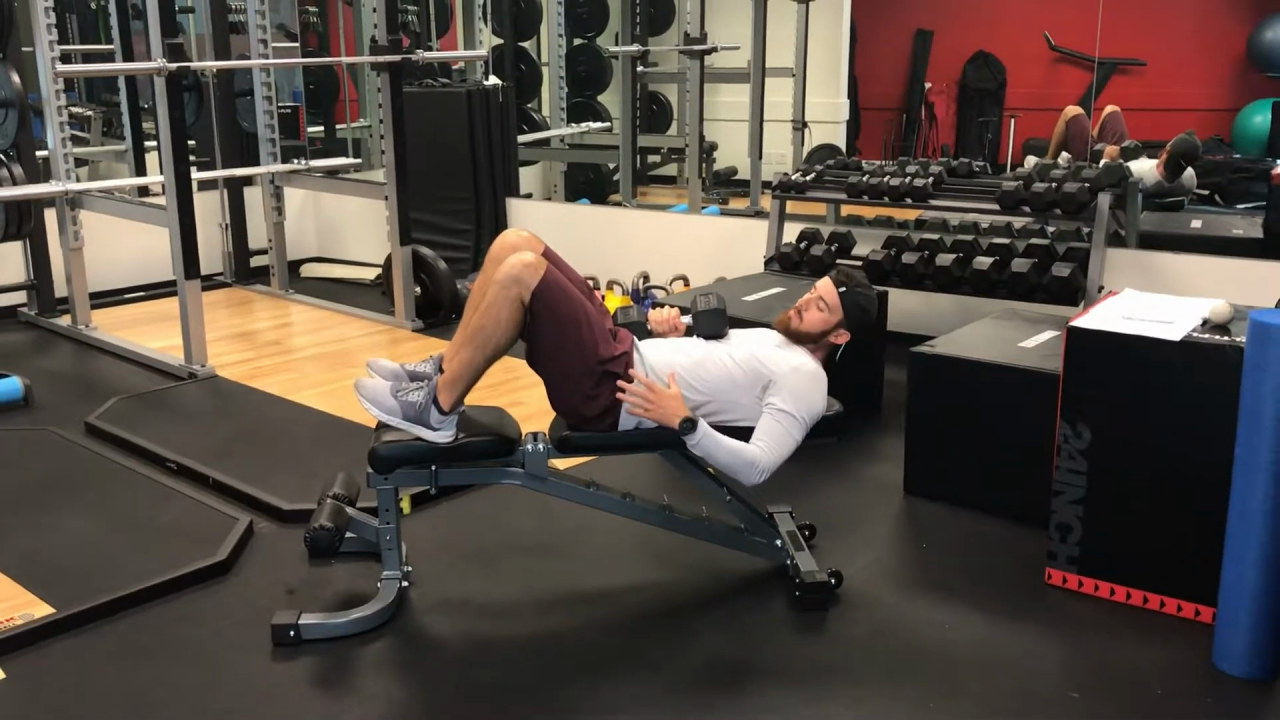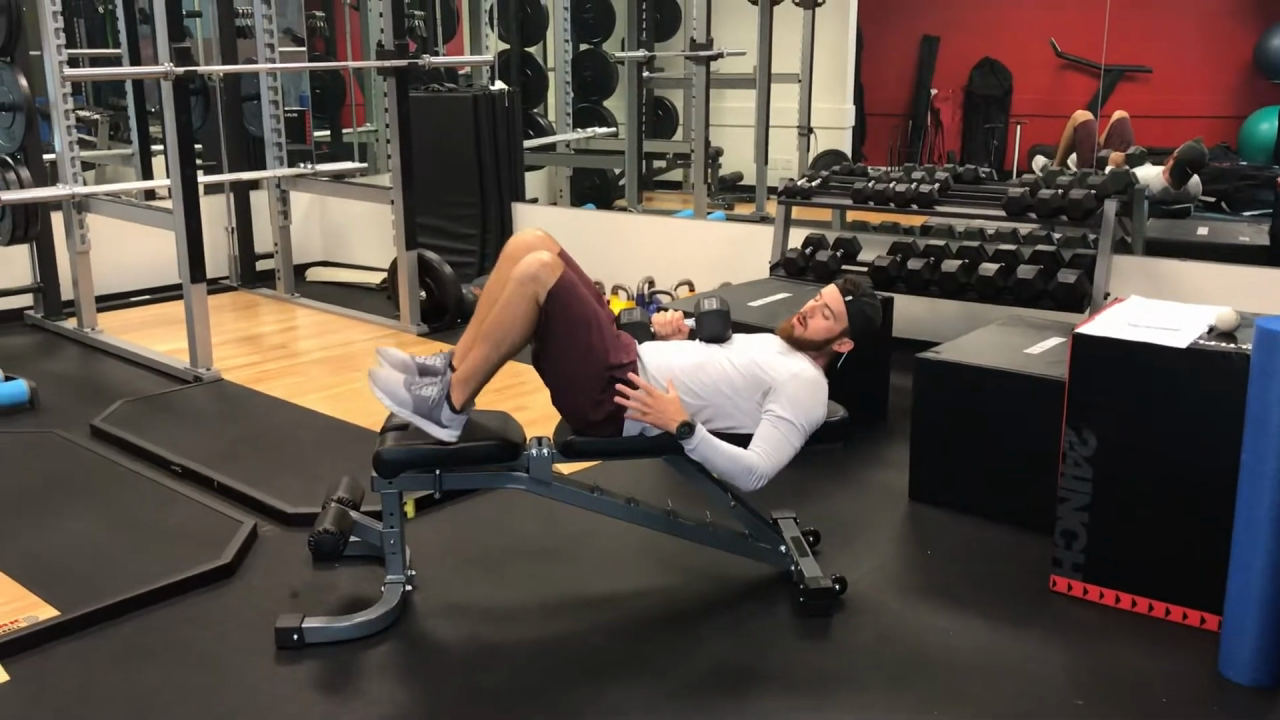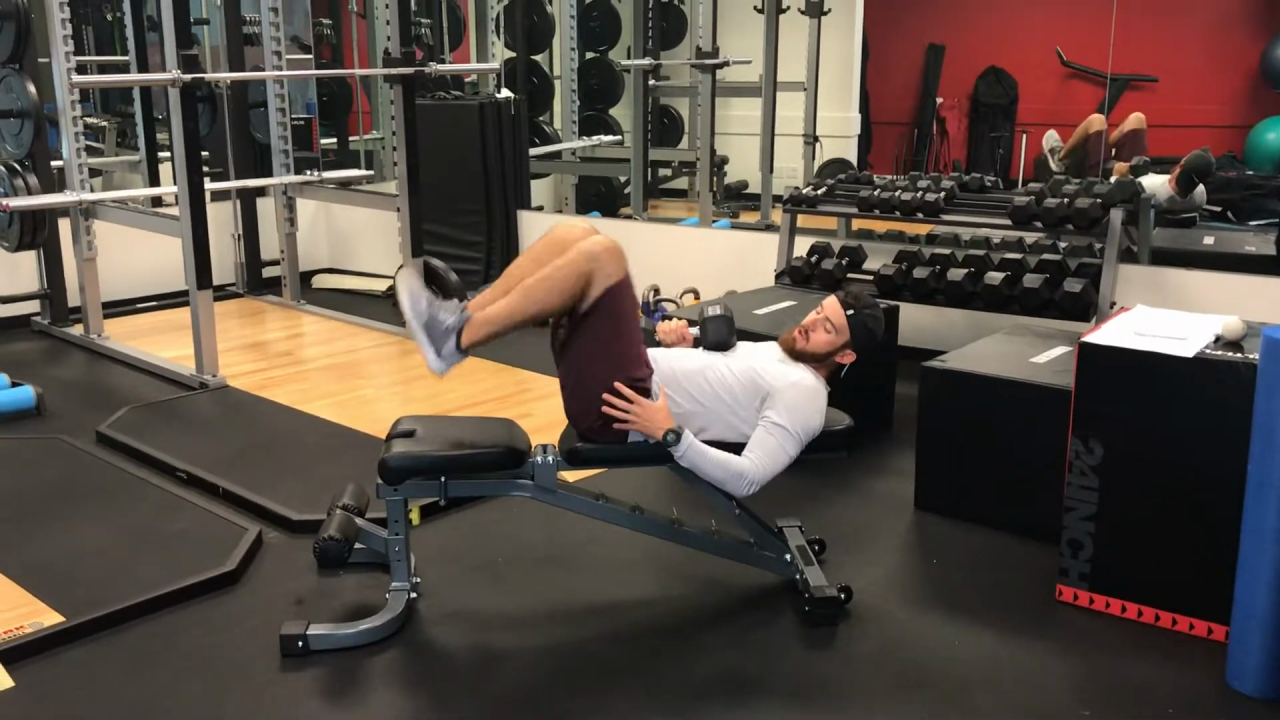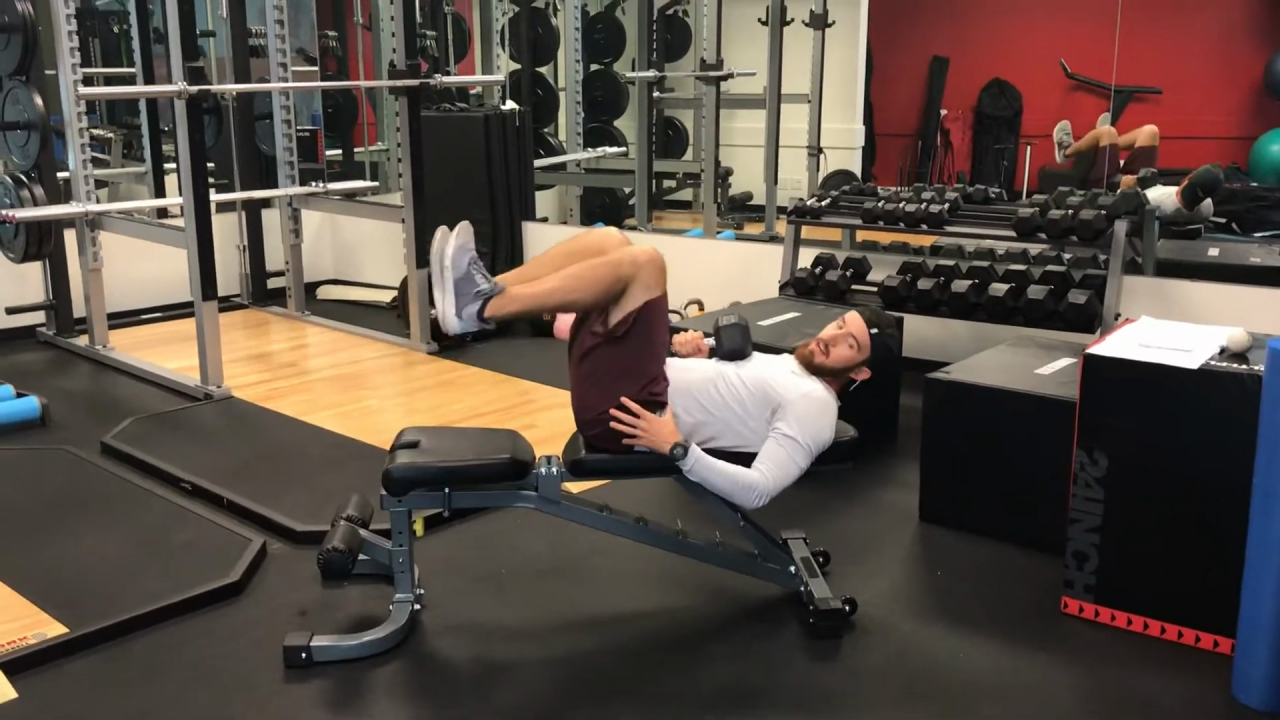
dt=0.3s
person 1, frame 1
left shoulder: (802, 380)
right shoulder: (771, 341)
left elbow: (756, 466)
left wrist: (685, 422)
right wrist: (673, 332)
left hip: (612, 397)
right hip: (624, 356)
left knee: (521, 272)
right knee: (515, 244)
left ankle: (438, 407)
right ankle: (443, 370)
person 1, frame 2
left shoulder: (802, 387)
right shoulder: (772, 346)
left elbow: (754, 473)
left wrist: (683, 427)
right wrist: (676, 337)
left hip: (614, 403)
right hip: (627, 360)
left knee: (537, 271)
right knee: (530, 244)
left ankle: (449, 404)
right ankle: (453, 367)
person 1, frame 3
left shoulder: (802, 396)
right shoulder: (776, 355)
left elbow: (747, 478)
left wrist: (670, 434)
right wrist: (682, 344)
left hip: (615, 406)
right hip: (635, 378)
left knee: (602, 253)
right knee: (577, 234)
left ankle: (456, 340)
right ankle: (460, 322)
person 1, frame 4
left shoulder: (812, 407)
right shoulder: (788, 368)
left elbow: (756, 491)
left wrist: (677, 448)
right wrist: (696, 355)
left hip: (625, 413)
right hip: (639, 392)
left knee: (643, 263)
right knee: (610, 241)
left ankle: (479, 309)
right ankle: (486, 294)
